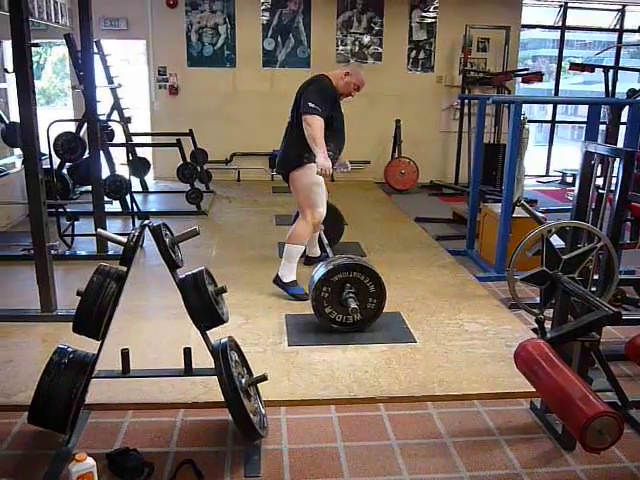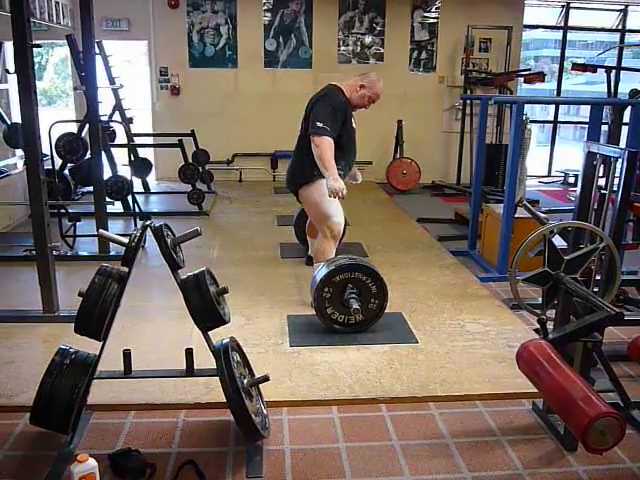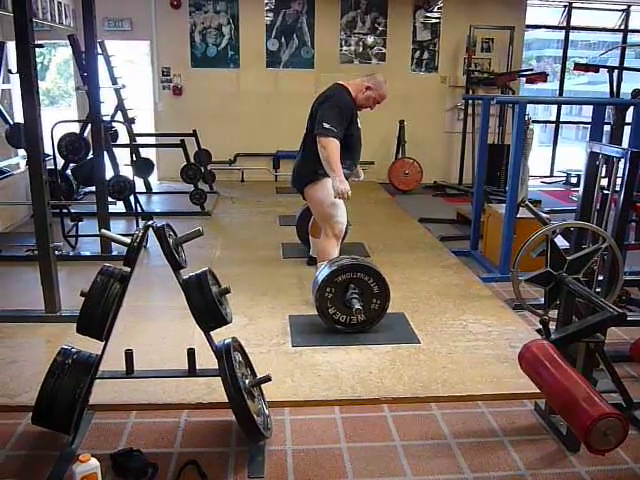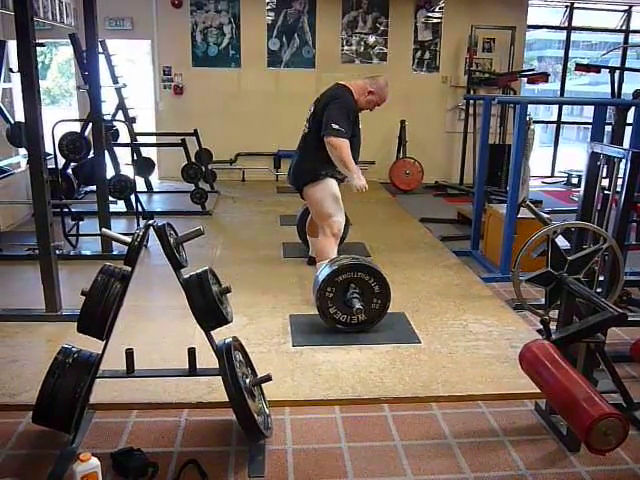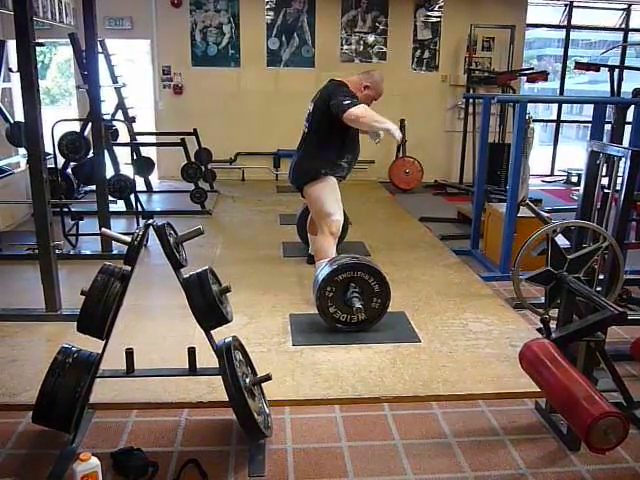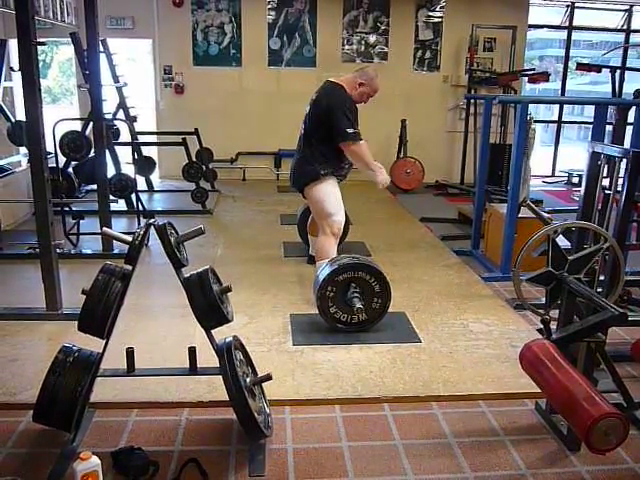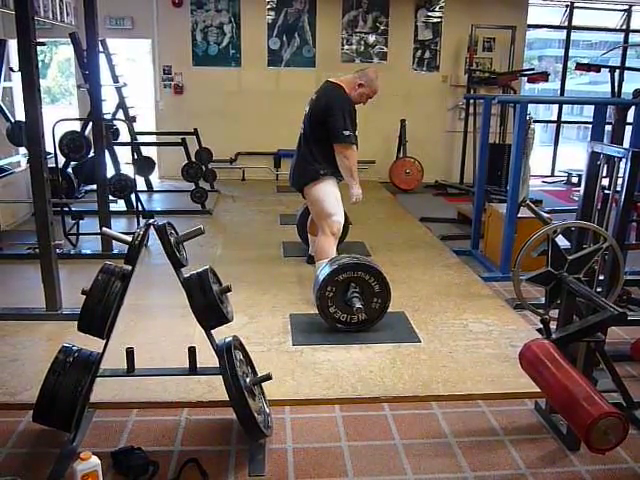
dt=0.5s
person 1, frame 1
left shoulder: (326, 91)
right shoulder: (321, 86)
right elbow: (311, 120)
left wrist: (336, 157)
right wrist: (321, 154)
left hip: (307, 160)
right hip: (303, 160)
left knee: (318, 207)
right knee: (311, 215)
left ankle: (313, 253)
right ankle: (286, 276)
person 1, frame 2
left shoulder: (341, 101)
right shoulder: (331, 101)
right elbow: (320, 139)
left wrist: (349, 169)
right wrist: (332, 177)
left hip: (319, 174)
right hip: (313, 175)
left knee: (320, 217)
right knee: (333, 228)
left ankle: (313, 255)
person 1, frame 3
left shoulder: (344, 98)
right shoulder: (338, 101)
right elbow: (326, 140)
left wrist: (353, 166)
right wrist: (338, 178)
left hip: (322, 172)
right hip: (319, 174)
left knee: (323, 216)
right knee: (335, 228)
left ankle: (315, 255)
person 1, frame 4
left shoulder: (340, 95)
right shoulder: (343, 102)
right elbow: (335, 141)
left wrist: (351, 169)
right wrist: (354, 174)
left hip: (314, 169)
right hip: (316, 172)
left knee: (320, 215)
right knee: (333, 227)
left ankle: (315, 255)
person 1, frame 5
left shoulder: (337, 90)
right shoulder: (341, 94)
left elbow: (350, 121)
right elbow: (356, 114)
left wrist: (371, 129)
right wrist: (388, 125)
left hip: (315, 167)
right hip: (318, 170)
left knee: (321, 214)
right knee: (331, 226)
left ankle: (315, 253)
person 1, frame 6
left shoulder: (331, 91)
right shoulder: (340, 101)
left elbow: (349, 141)
right elbow: (351, 145)
left wrist: (371, 165)
right wrist: (375, 172)
left hip: (314, 168)
right hip: (318, 172)
left knee: (321, 214)
right knee: (333, 226)
left ankle: (315, 254)
person 1, frame 7
left shoulder: (329, 90)
right shoulder: (340, 102)
right elbow: (344, 148)
right wrist: (354, 184)
left hip: (311, 168)
right hip: (317, 172)
left knee: (320, 215)
right knee: (332, 226)
left ankle: (314, 253)
